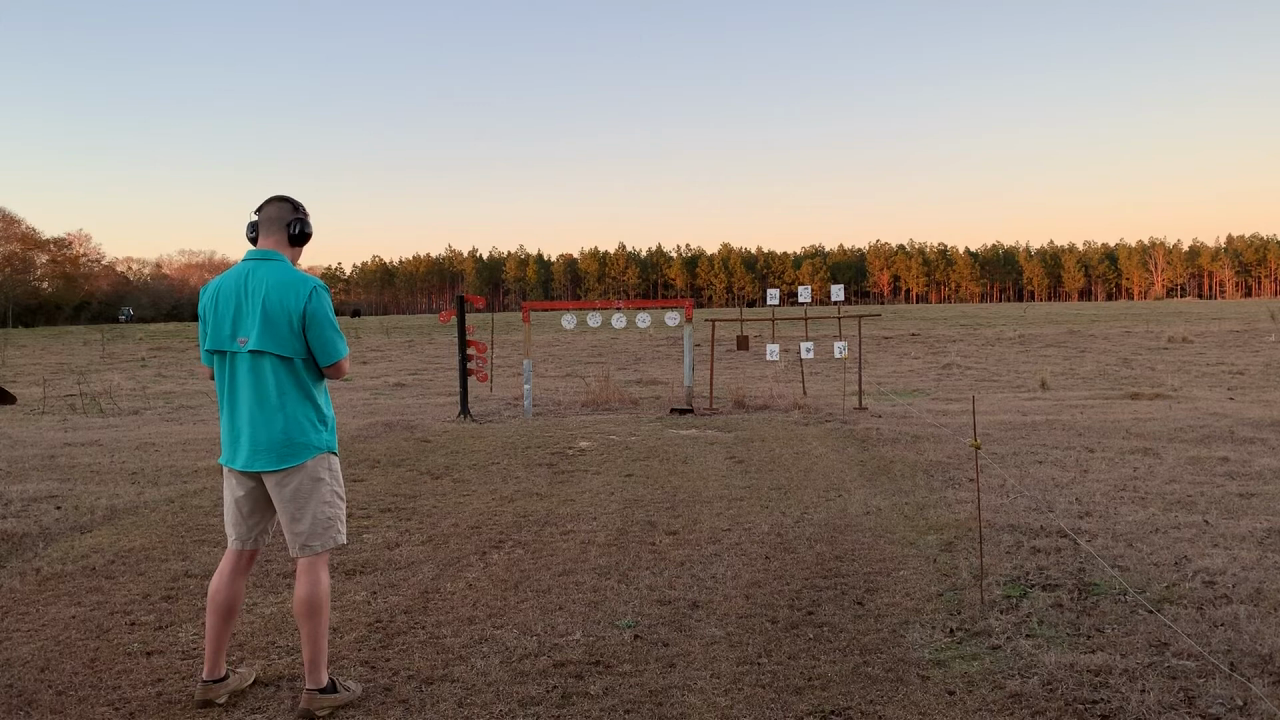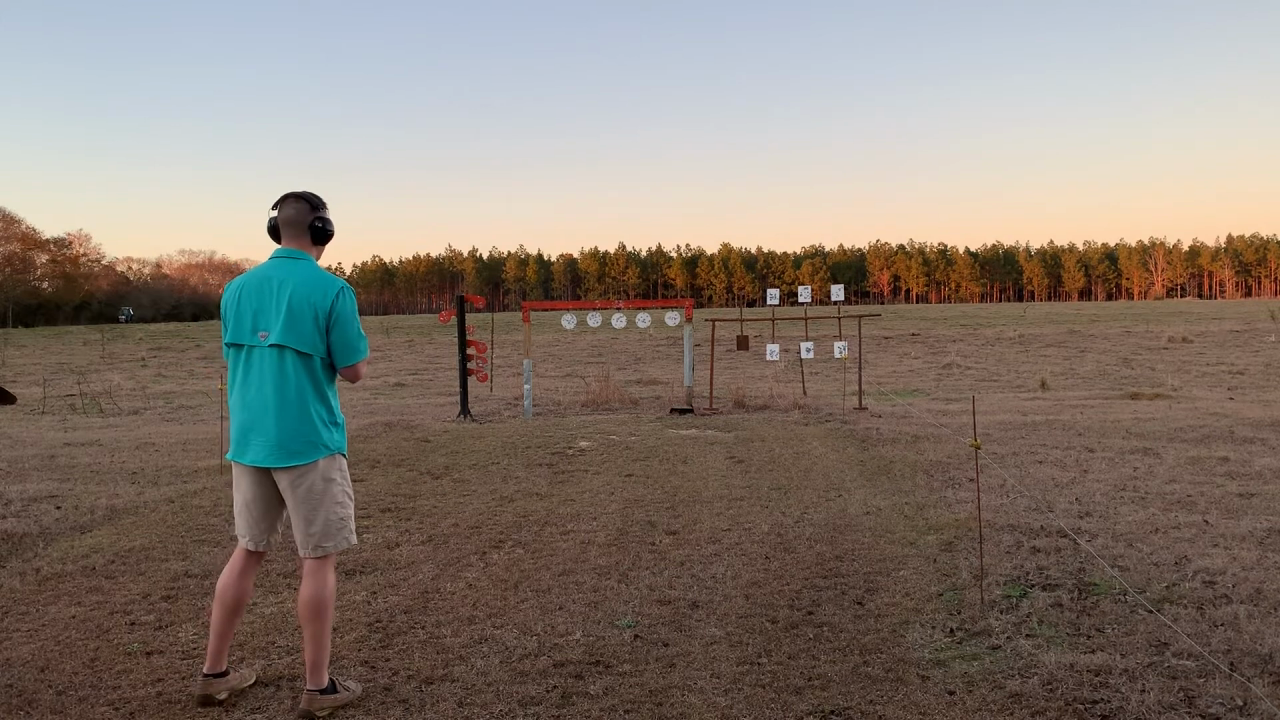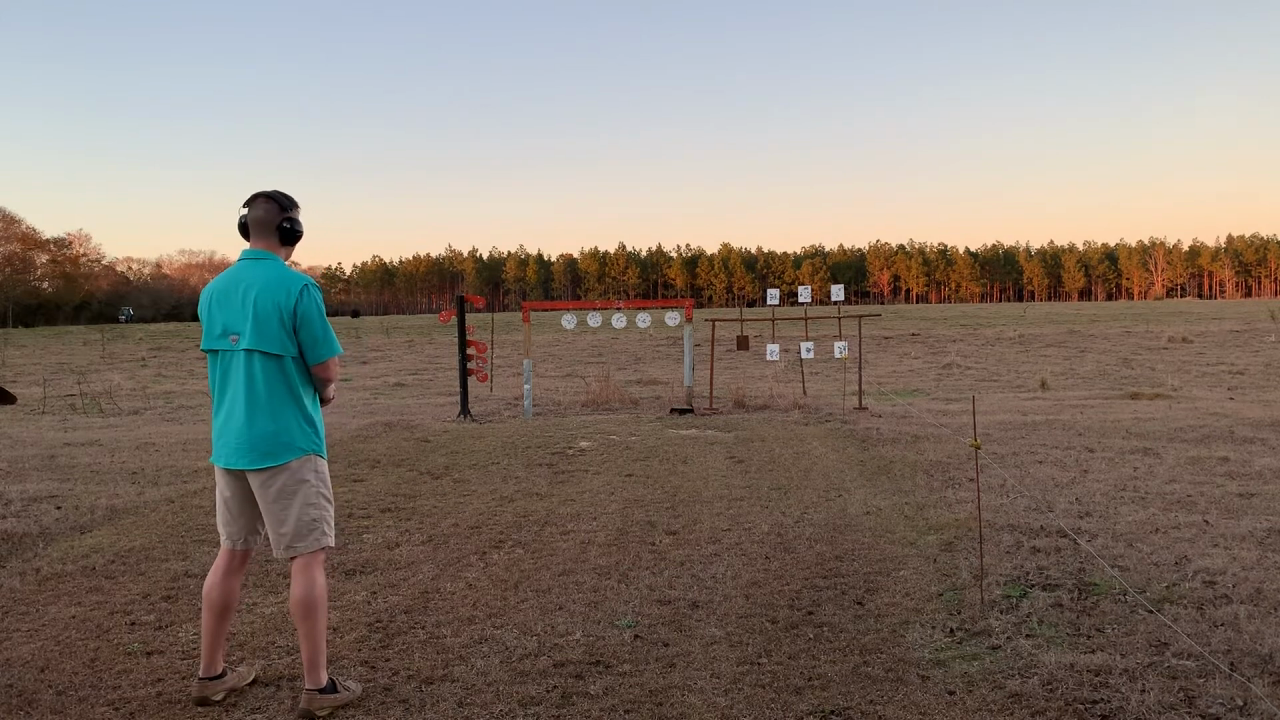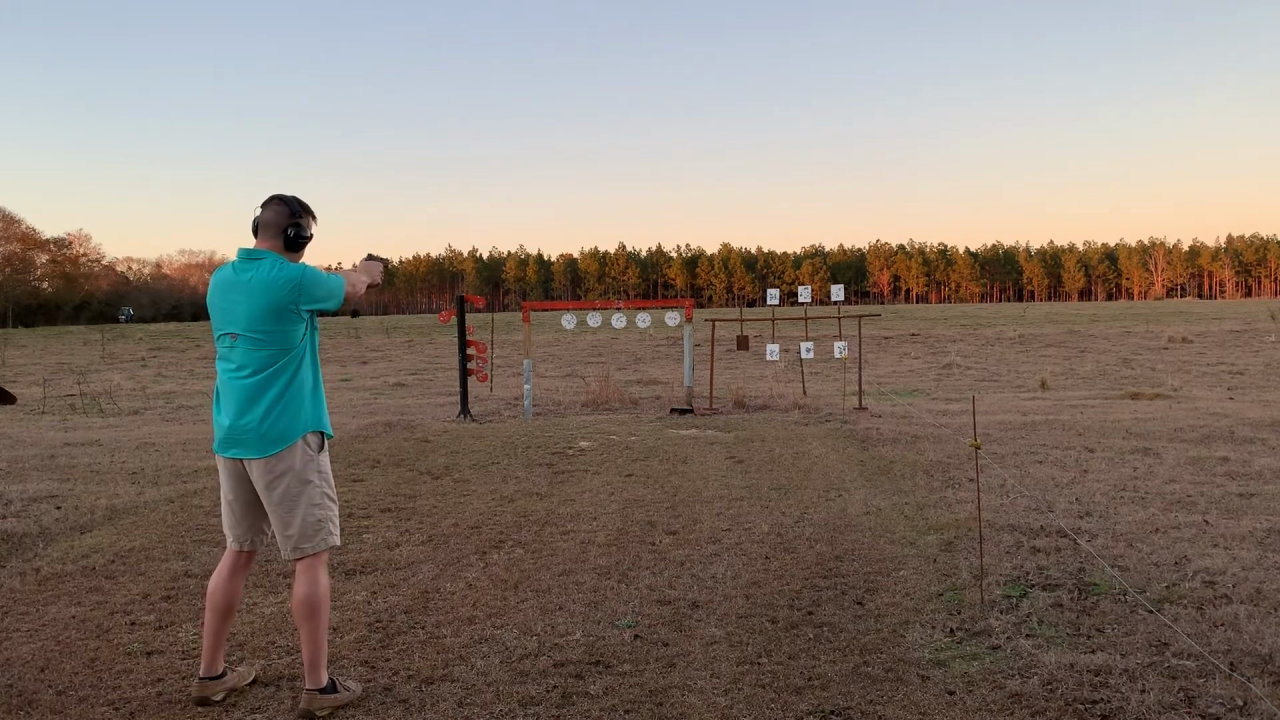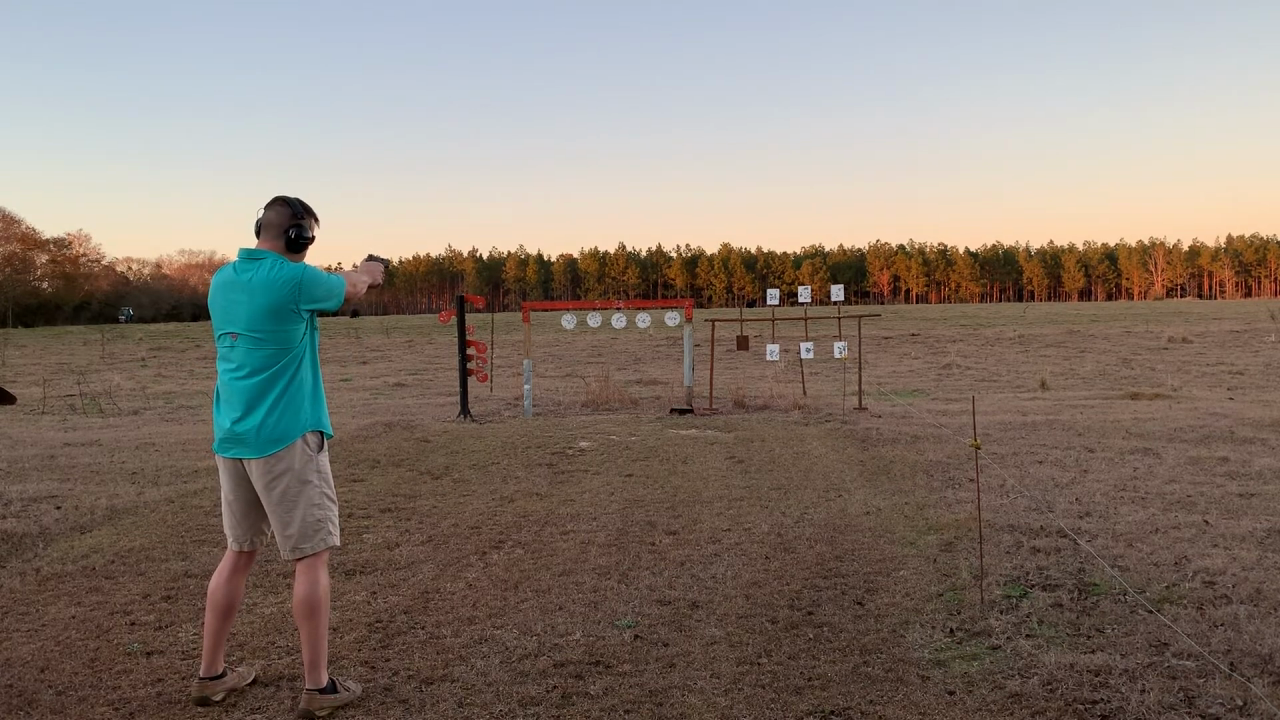
dt=1s
person 1, frame 1
left shoulder: (214, 290)
right shoulder: (305, 289)
left elbow: (212, 367)
right elbow: (337, 368)
right wrist: (325, 352)
left hip: (240, 446)
right hip: (300, 445)
left knee: (238, 553)
right knee: (312, 558)
left ankle: (213, 676)
person 1, frame 2
left shoulder: (238, 288)
right shoulder: (331, 289)
left elbow: (237, 357)
right elbow: (354, 371)
right wrist: (344, 346)
left hip: (249, 442)
right hip: (310, 443)
left knee: (248, 551)
right knee: (318, 560)
left ankle: (214, 672)
person 1, frame 3
left shoulder: (213, 290)
right shoulder: (297, 287)
right elbow: (326, 369)
right wrist: (323, 389)
left hip: (231, 442)
right hip: (287, 443)
left knee: (232, 553)
right knee: (307, 559)
left ankle: (210, 674)
person 1, frame 4
left shoulder: (222, 280)
right shoulder: (293, 280)
right elbow: (349, 289)
left wrist: (349, 274)
right wrist: (365, 274)
left hip: (232, 438)
right hip: (286, 438)
left knee: (238, 552)
right knee: (311, 557)
left ankle: (211, 674)
person 1, frame 5
left shoulder: (223, 279)
right shoulder: (295, 280)
right elbow: (349, 289)
left wrist: (349, 277)
right wrist: (366, 274)
left hip: (232, 438)
right hip: (286, 438)
left knee: (239, 552)
right knee: (311, 557)
left ankle: (210, 675)
